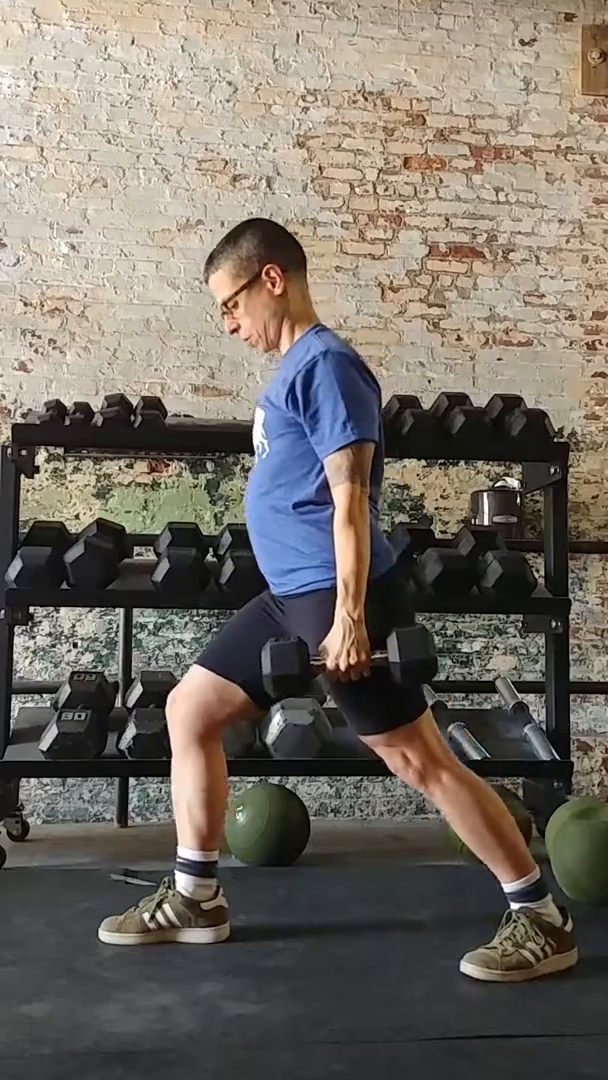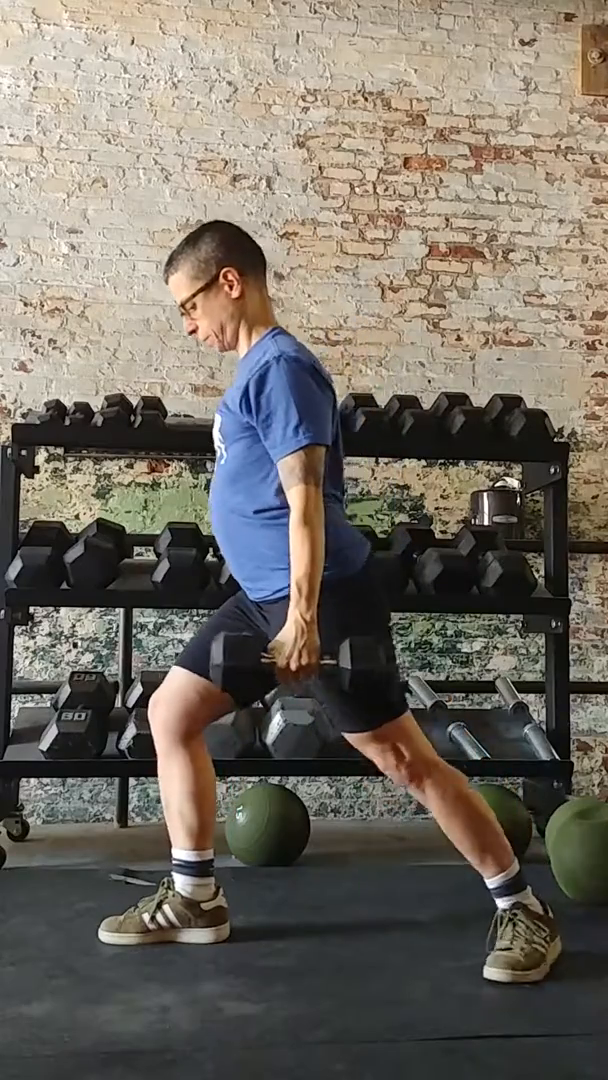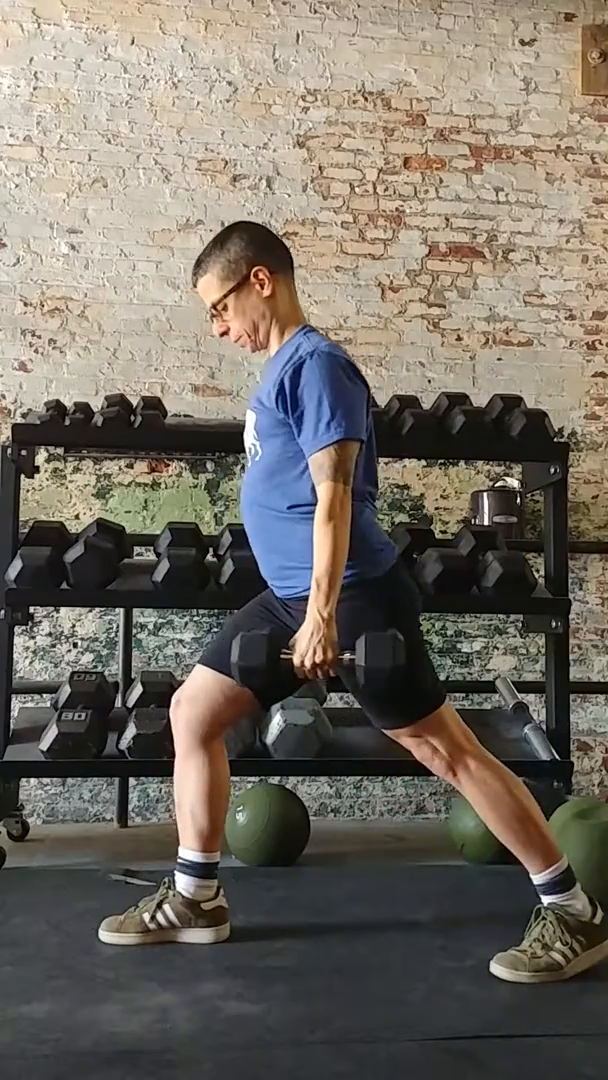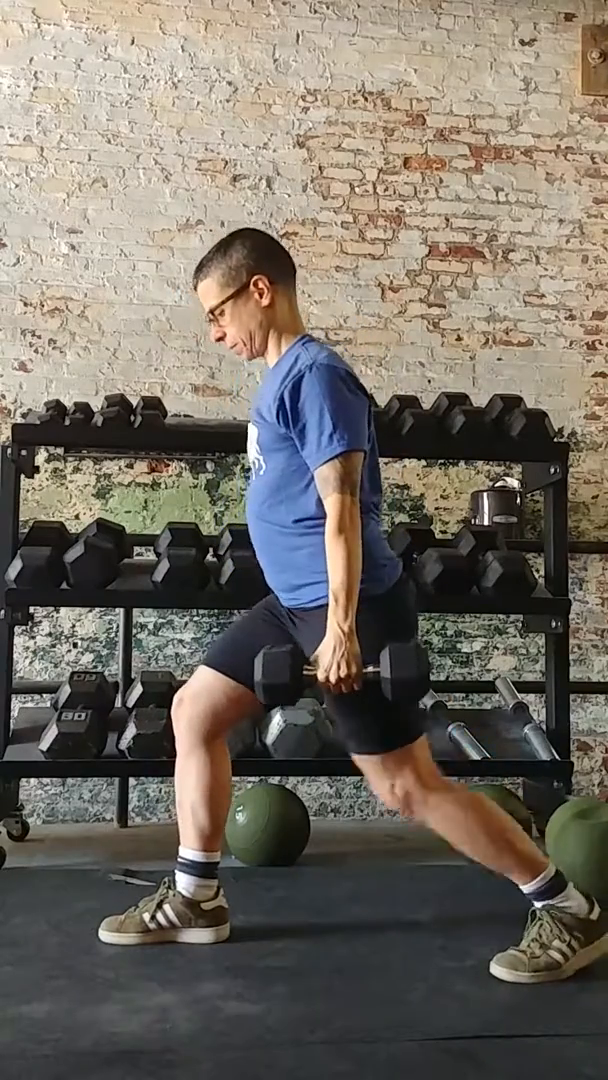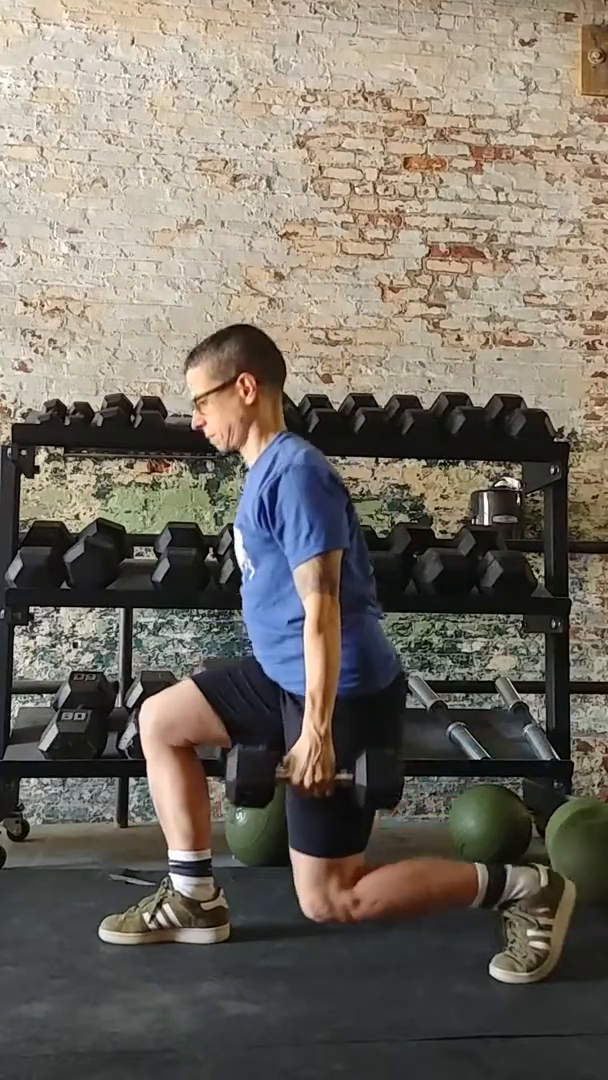
dt=0.4s
person 1, frame 1
left shoulder: (325, 363)
right shoulder: (295, 368)
left elbow: (350, 499)
left wrist: (350, 616)
left hip: (335, 596)
right hip: (290, 594)
left knee: (420, 760)
right knee: (189, 712)
left ankle: (542, 918)
right ankle: (194, 897)
person 1, frame 2
left shoulder: (280, 367)
right shoulder: (255, 369)
left elbow: (307, 501)
left wrist: (303, 619)
left hip: (322, 595)
right hip: (263, 595)
left knee: (404, 758)
right knee: (169, 712)
left ankle: (523, 910)
right ankle: (193, 897)
person 1, frame 3
left shoulder: (314, 363)
right shoulder: (283, 368)
left elbow: (335, 498)
left wrist: (323, 613)
left hip: (351, 593)
right hip: (290, 590)
left knee: (447, 750)
right knee: (191, 712)
right ankle: (195, 897)
person 1, frame 4
left shoulder: (315, 374)
right shoulder: (284, 376)
left elbow: (341, 511)
left wrist: (342, 626)
left hip: (350, 606)
right hip: (295, 601)
left knee: (407, 785)
right knee: (192, 712)
right ankle: (194, 898)
person 1, frame 5
left shoulder: (296, 473)
right shoulder: (267, 471)
left elbow: (323, 610)
left wrist: (318, 729)
left hip: (344, 692)
right hip: (286, 675)
left knee: (328, 897)
right knee: (159, 721)
left ankle: (526, 890)
right ankle: (194, 898)
